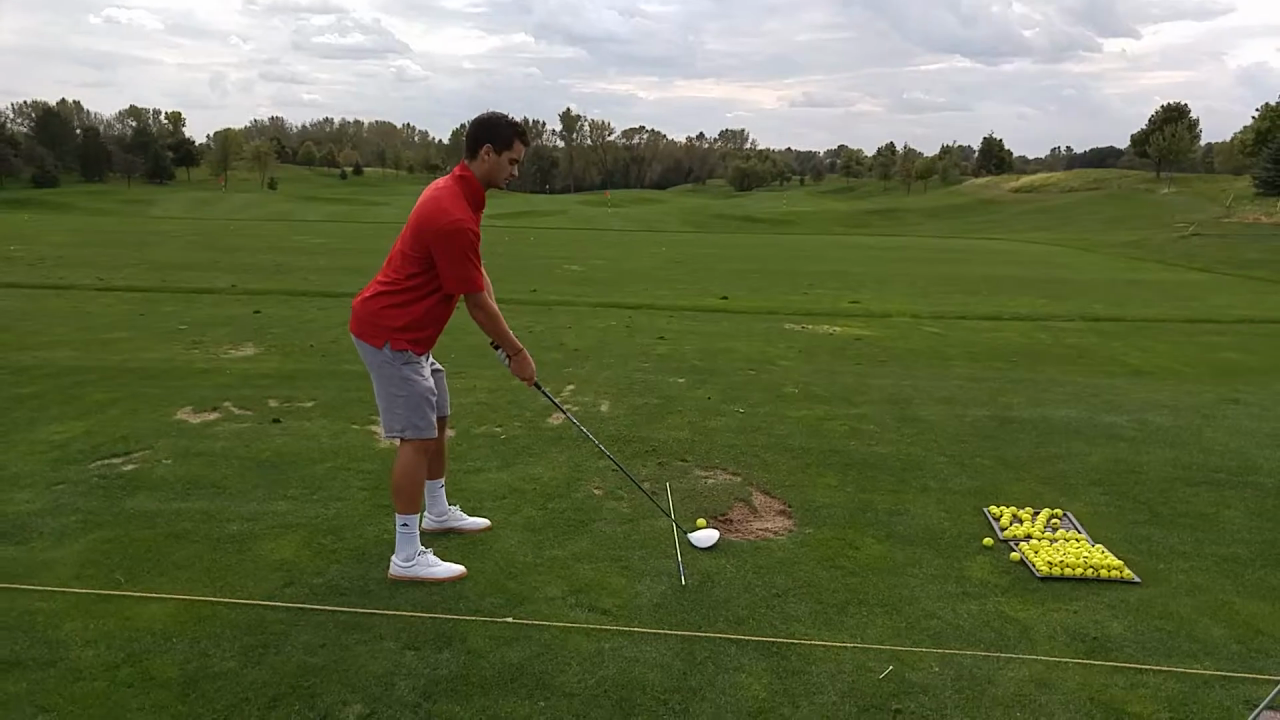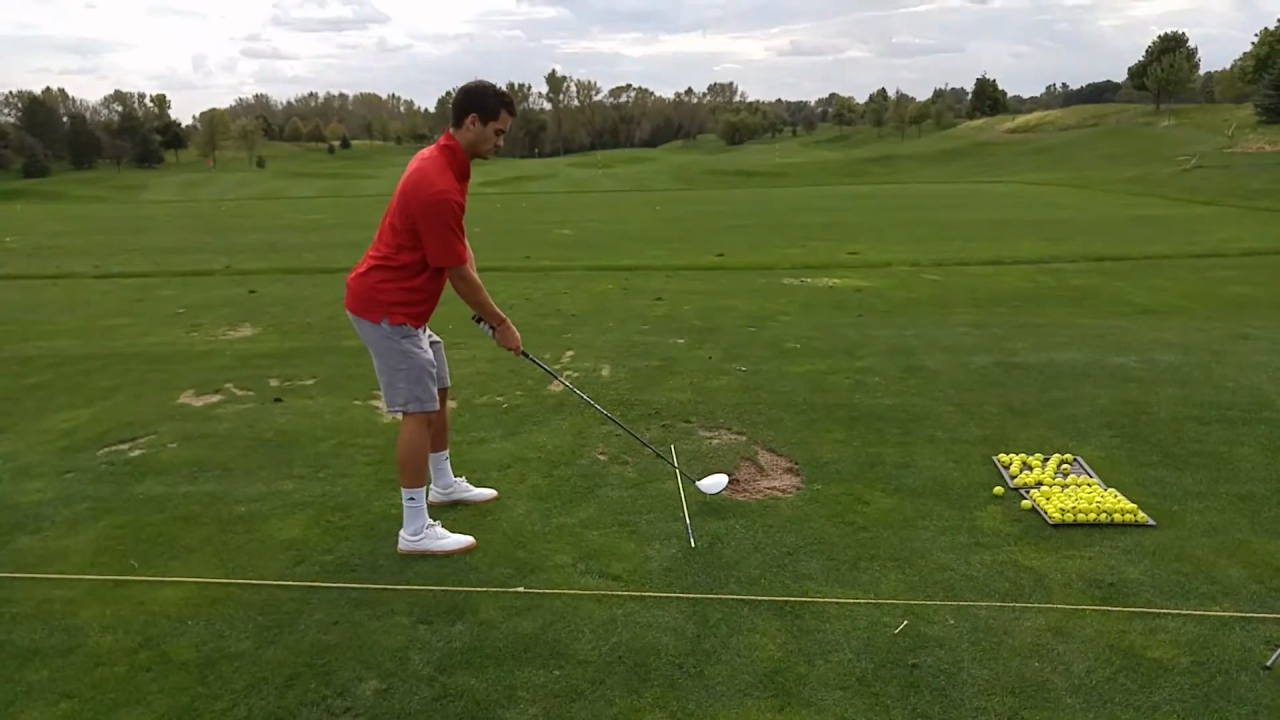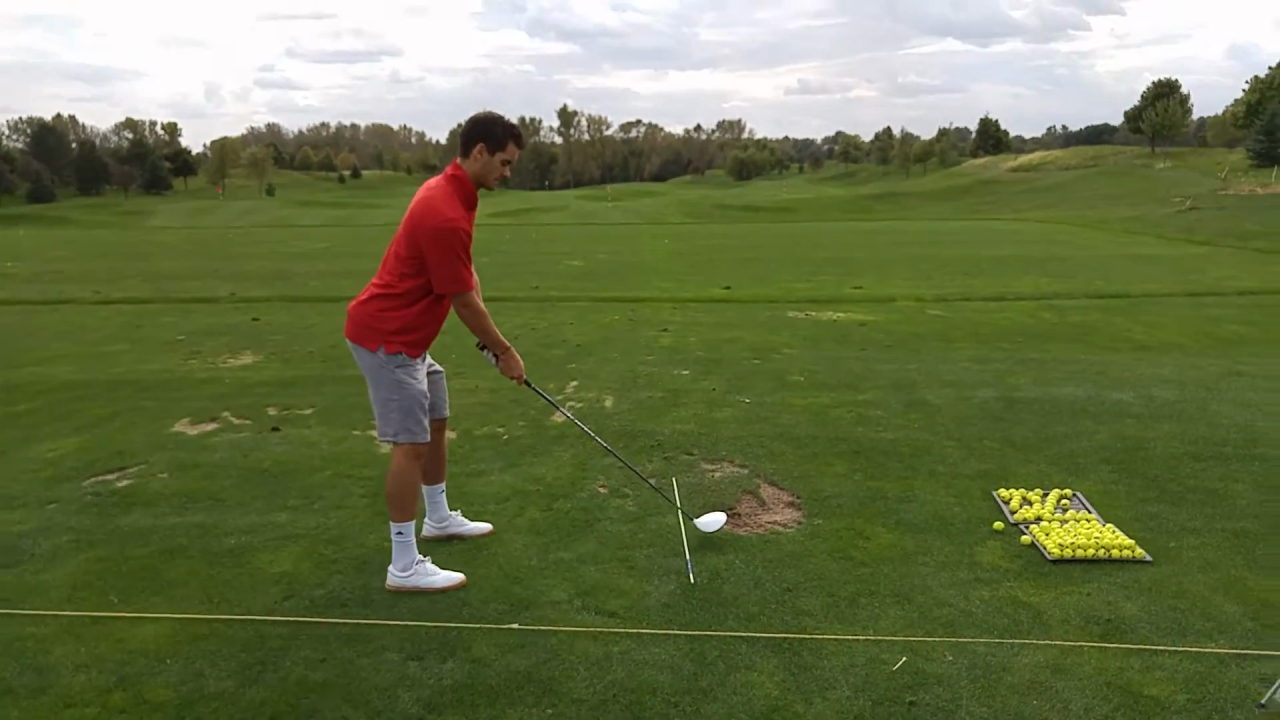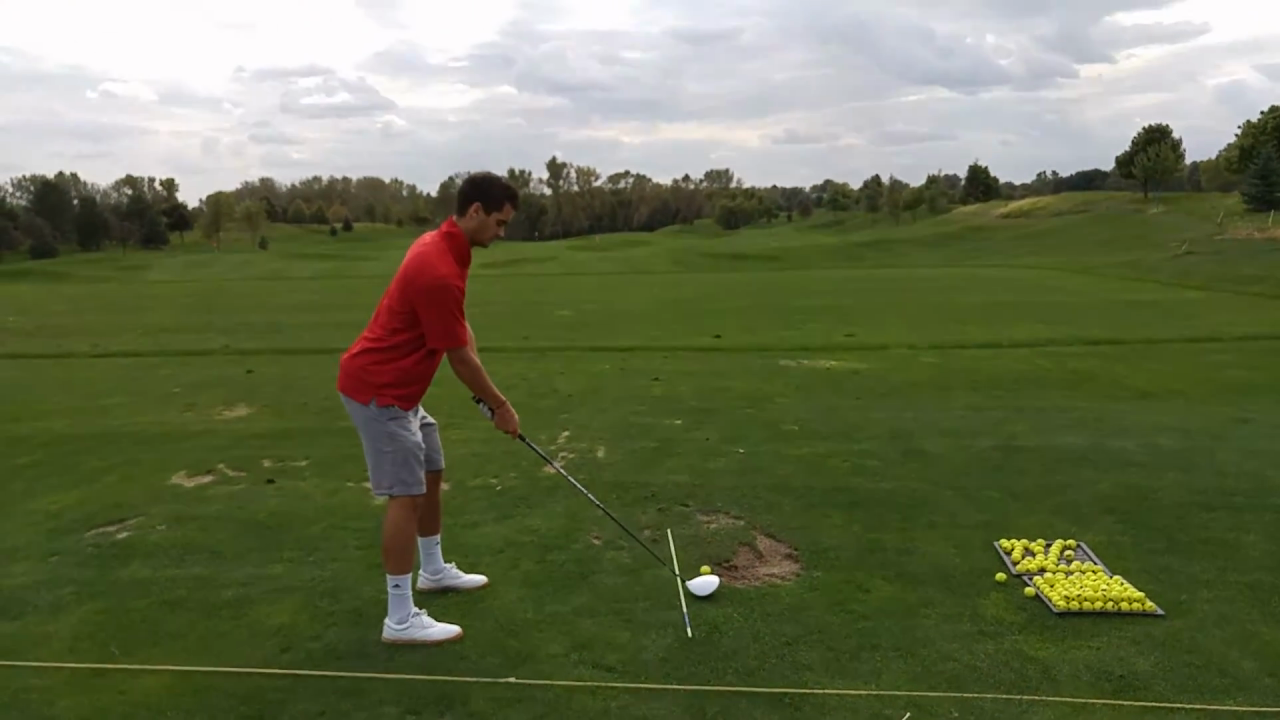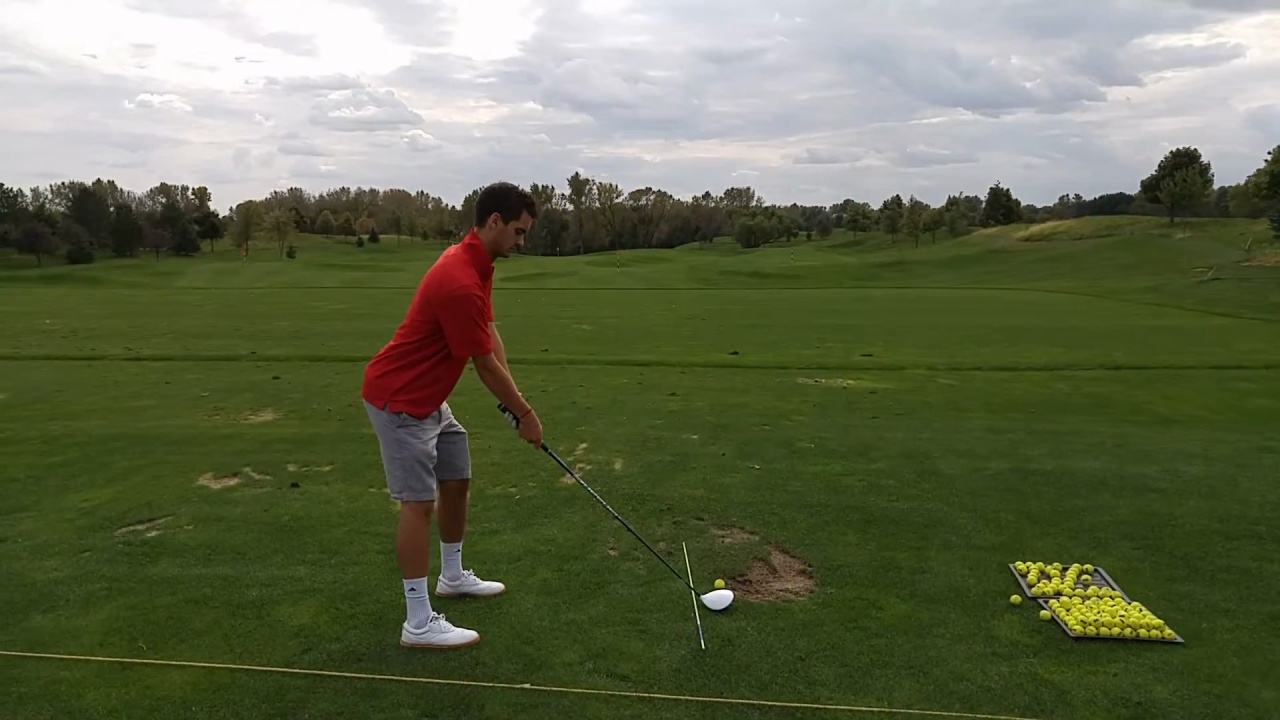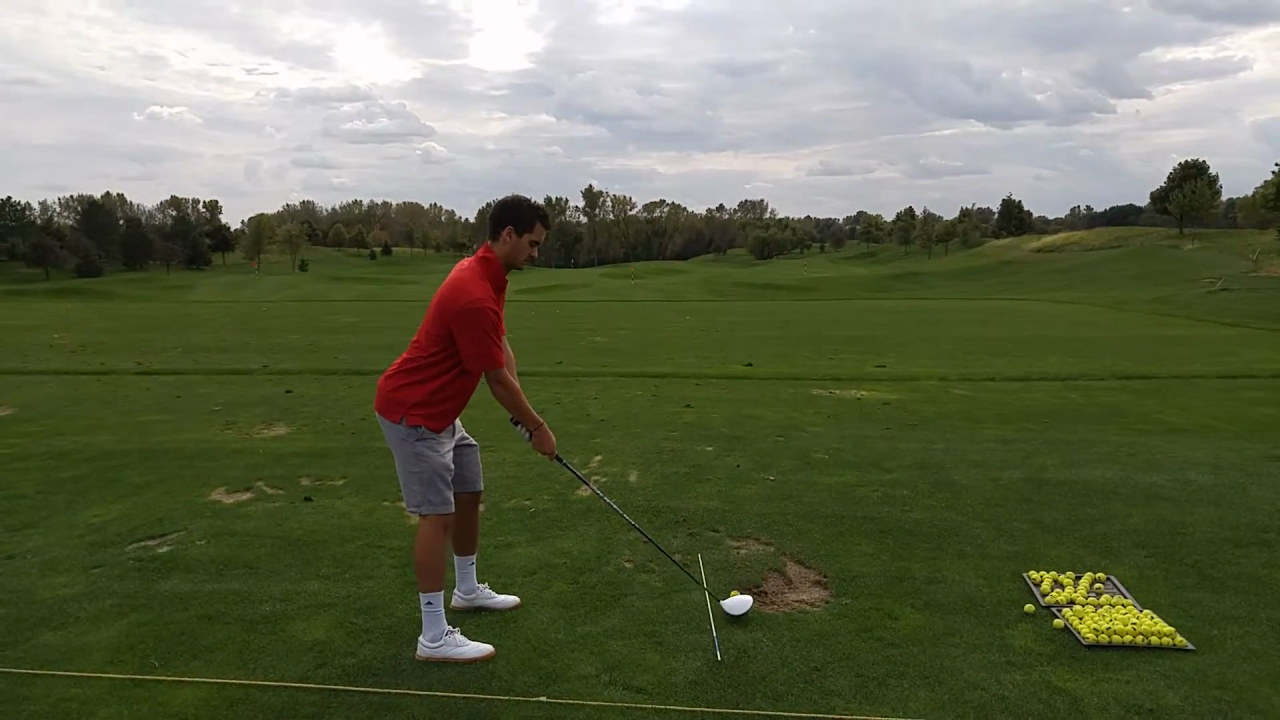
dt=0.7s
person 1, frame 1
left shoulder: (456, 190)
right shoulder: (453, 217)
left elbow: (477, 274)
right elbow: (476, 302)
left wrist: (503, 338)
right wrist: (516, 353)
left hip: (406, 328)
right hip: (389, 333)
left knee: (436, 422)
right knee: (416, 436)
left ankle: (438, 512)
right ankle: (407, 557)
person 1, frame 2
left shoulder: (441, 159)
right shoulder: (438, 188)
left elbow: (459, 247)
right elbow: (458, 273)
left wrist: (487, 308)
right wrist: (500, 323)
left hip: (401, 301)
right hip: (387, 307)
left knee: (436, 395)
right knee: (419, 410)
left ankle: (444, 484)
right ankle: (415, 530)
person 1, frame 3
left shoulder: (448, 188)
right shoulder: (446, 215)
left elbow: (466, 276)
right elbow: (463, 301)
left wrist: (490, 338)
right wrist: (505, 351)
left hip: (402, 332)
right hip: (386, 337)
left knee: (434, 425)
right knee: (410, 442)
left ankle: (439, 517)
right ankle: (403, 566)
person 1, frame 4
left shoulder: (442, 244)
right shoulder: (439, 271)
left elbow: (461, 329)
right elbow: (459, 357)
left wrist: (487, 392)
right wrist: (500, 406)
left hip: (395, 384)
right hip: (377, 390)
left knee: (430, 476)
right knee: (406, 495)
left ankle: (434, 570)
right ankle: (400, 619)
person 1, frame 5
left shoulder: (475, 262)
right shoulder: (459, 282)
left elbow: (489, 334)
right elbow: (485, 364)
left wrist: (513, 396)
right wrist: (524, 413)
left hip: (427, 396)
right hip: (398, 399)
left knee: (456, 482)
right knee: (418, 502)
left ankle: (453, 576)
right ankle: (418, 623)
person 1, frame 6
left shoulder: (486, 273)
right shoulder: (473, 296)
left elbow: (501, 348)
right elbow: (497, 379)
left wrist: (524, 411)
right wrist: (537, 427)
left hip: (437, 409)
right hip: (412, 412)
left knee: (468, 495)
right knee: (437, 515)
left ankle: (468, 590)
right ankle: (434, 637)
